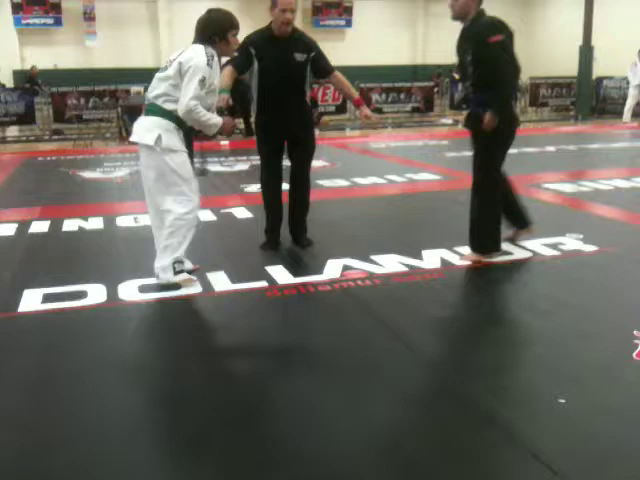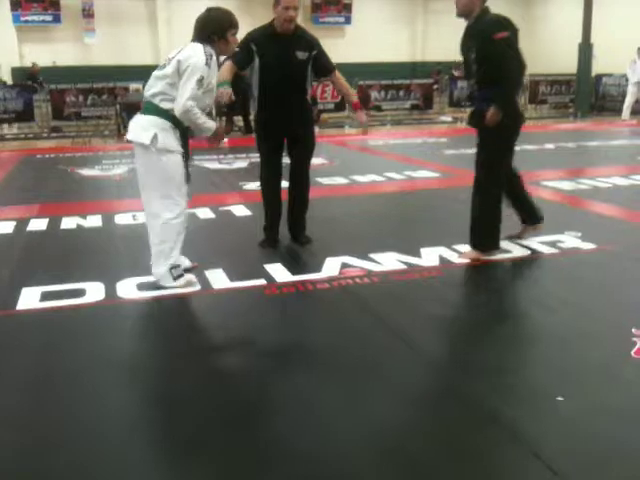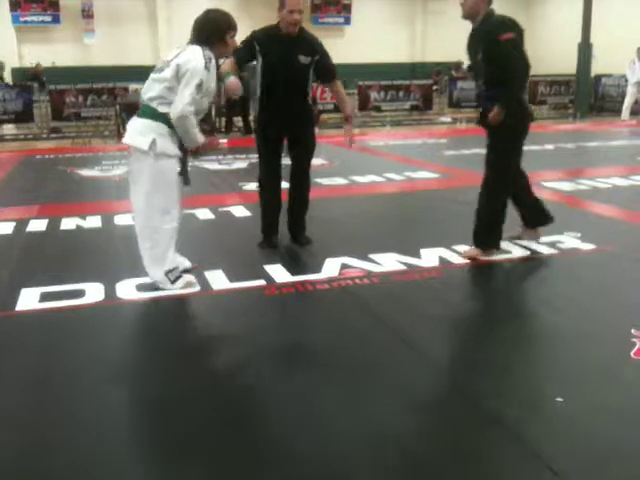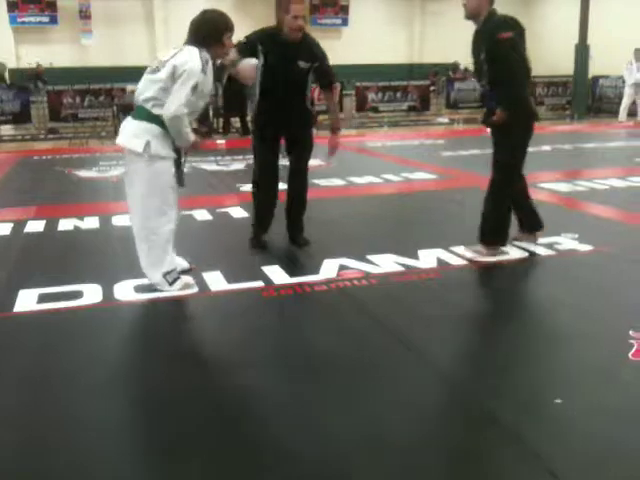
dt=0.1s
person 1, frame 1
left shoulder: (198, 55)
right shoulder: (202, 59)
right elbow: (188, 107)
left wrist: (214, 123)
right wrist: (218, 124)
left hip: (159, 132)
right hip: (163, 134)
left knee: (167, 202)
right knee: (184, 203)
left ankle: (171, 259)
right ankle: (168, 268)
person 1, frame 2
left shoulder: (197, 54)
right shoulder: (200, 58)
right elbow: (185, 107)
left wrist: (206, 129)
right wrist: (211, 129)
left hip: (155, 131)
right hip: (159, 134)
left knee: (162, 202)
right knee: (170, 205)
left ankle: (168, 260)
right ankle: (166, 272)
person 1, frame 3
left shoulder: (190, 56)
right shoulder: (199, 62)
right elbow: (180, 111)
left wrist: (193, 138)
right wrist: (196, 141)
left hip: (148, 133)
right hip: (156, 137)
left knee: (159, 205)
right knee: (160, 208)
left ankle: (167, 261)
right ankle: (165, 273)
person 1, frame 4
left shoulder: (186, 56)
right shoulder: (196, 63)
right elbow: (174, 112)
left wrist: (183, 138)
right wrist: (187, 141)
left hip: (144, 134)
right hip: (151, 139)
left knee: (156, 207)
right knee: (156, 209)
left ankle: (165, 262)
right ankle: (163, 275)
person 2, frame 1
left shoulder: (491, 29)
right shoulder: (467, 33)
left elbow: (509, 73)
left wrist: (496, 111)
right wrist: (475, 110)
left hip: (494, 118)
right hip: (481, 115)
left knee: (484, 180)
right knee: (491, 174)
left ankle: (485, 246)
right ankle: (519, 222)
person 2, frame 2
left shoulder: (495, 26)
right shoulder: (472, 31)
left elbow: (514, 68)
left wrist: (499, 107)
right wrist: (480, 106)
left hip: (500, 115)
right hip: (487, 111)
left knee: (487, 176)
right knee: (501, 170)
left ankle: (484, 244)
right ankle: (530, 218)
person 2, frame 3
left shoulder: (502, 27)
right shoulder: (477, 33)
left elbow: (518, 70)
left wrist: (503, 107)
right wrist: (487, 106)
left hip: (509, 115)
right hip: (496, 113)
left knee: (495, 176)
right knee: (510, 171)
left ankle: (485, 243)
right ankle: (535, 221)
person 2, frame 4
left shoulder: (504, 27)
right shoulder: (481, 33)
left elbow: (519, 70)
left wrist: (507, 108)
right wrist: (492, 107)
left hip: (515, 115)
right hip: (500, 113)
left knee: (503, 174)
right knee: (509, 171)
left ankle: (492, 240)
right ankle: (529, 227)
person 3, frame 1
left shoulder: (305, 44)
right shoulder: (254, 42)
left elbow: (331, 74)
right elbow: (231, 69)
left wrist: (359, 103)
right wrist: (222, 91)
left hip: (300, 120)
right hip: (268, 121)
left knee: (301, 177)
right knee: (270, 178)
left ankle: (299, 232)
right ankle: (272, 235)
person 3, frame 2
left shoulder: (308, 42)
right shoulder: (257, 39)
left elbow: (332, 74)
right elbow: (232, 63)
left wrist: (356, 106)
right wrist: (223, 84)
left hip: (301, 117)
right hip: (268, 118)
left knee: (301, 175)
right knee: (270, 175)
left ankle: (298, 229)
right ankle: (271, 232)
person 3, frame 3
left shoulder: (312, 46)
right shoulder: (261, 38)
left elbow: (332, 83)
right elbow: (231, 62)
left wrist: (347, 117)
right wrist: (229, 76)
left hip: (301, 119)
right hip: (268, 118)
left knee: (301, 175)
right knee: (269, 175)
left ankle: (298, 229)
right ankle: (269, 233)
person 3, frame 4
left shoulder: (313, 50)
right shoulder: (263, 38)
left elbow: (329, 90)
right elbow: (231, 55)
left wrist: (335, 130)
right wrist: (240, 62)
left hip: (299, 119)
right hip: (266, 117)
left knee: (299, 175)
right knee: (265, 175)
left ankle: (296, 231)
right ankle: (259, 230)
